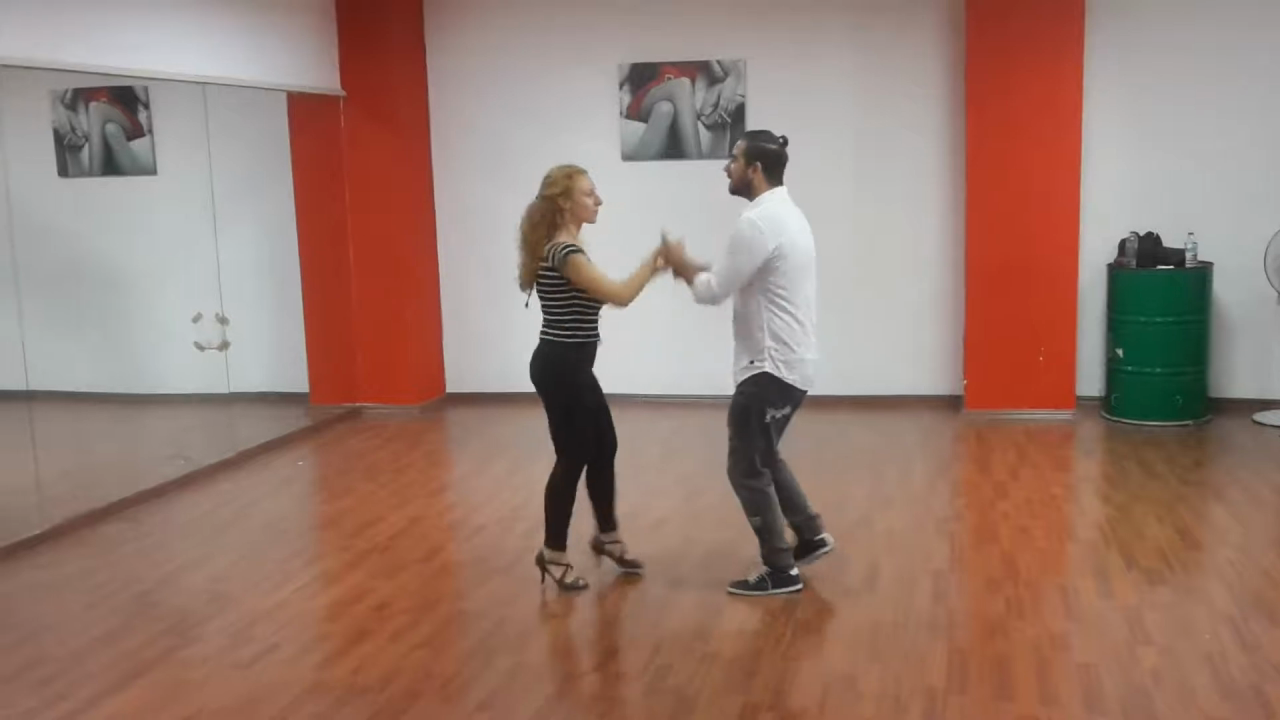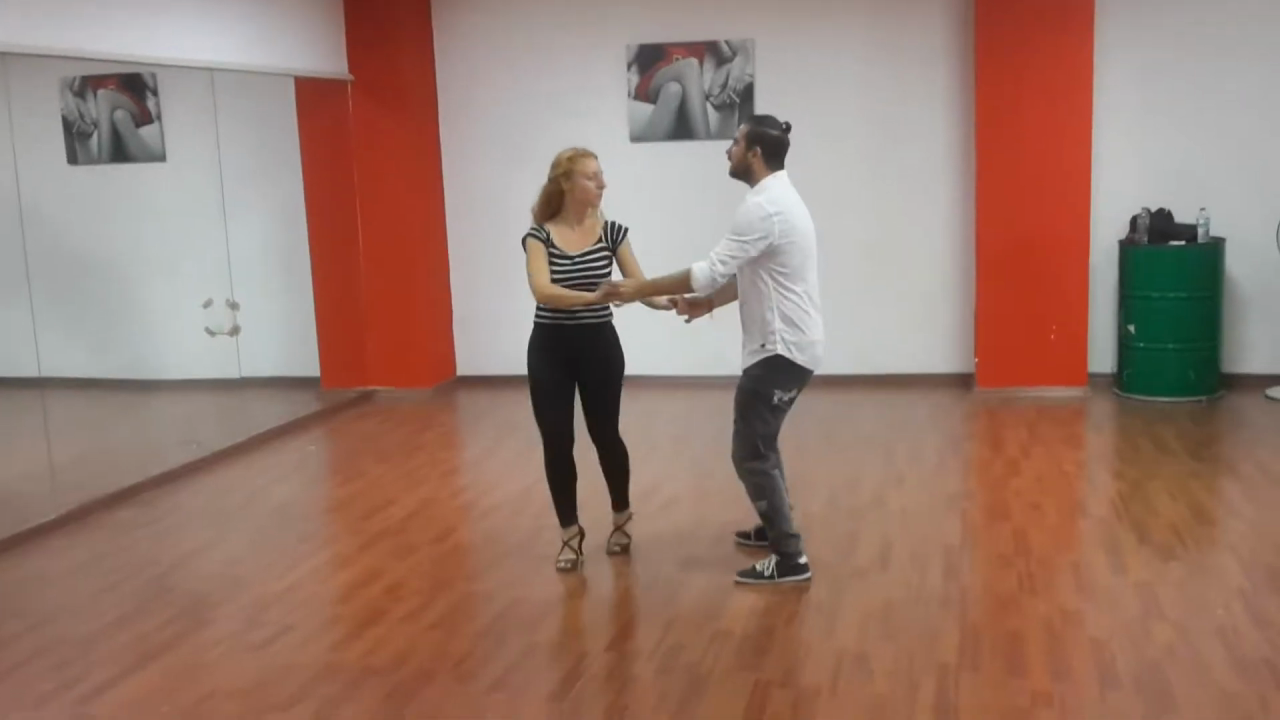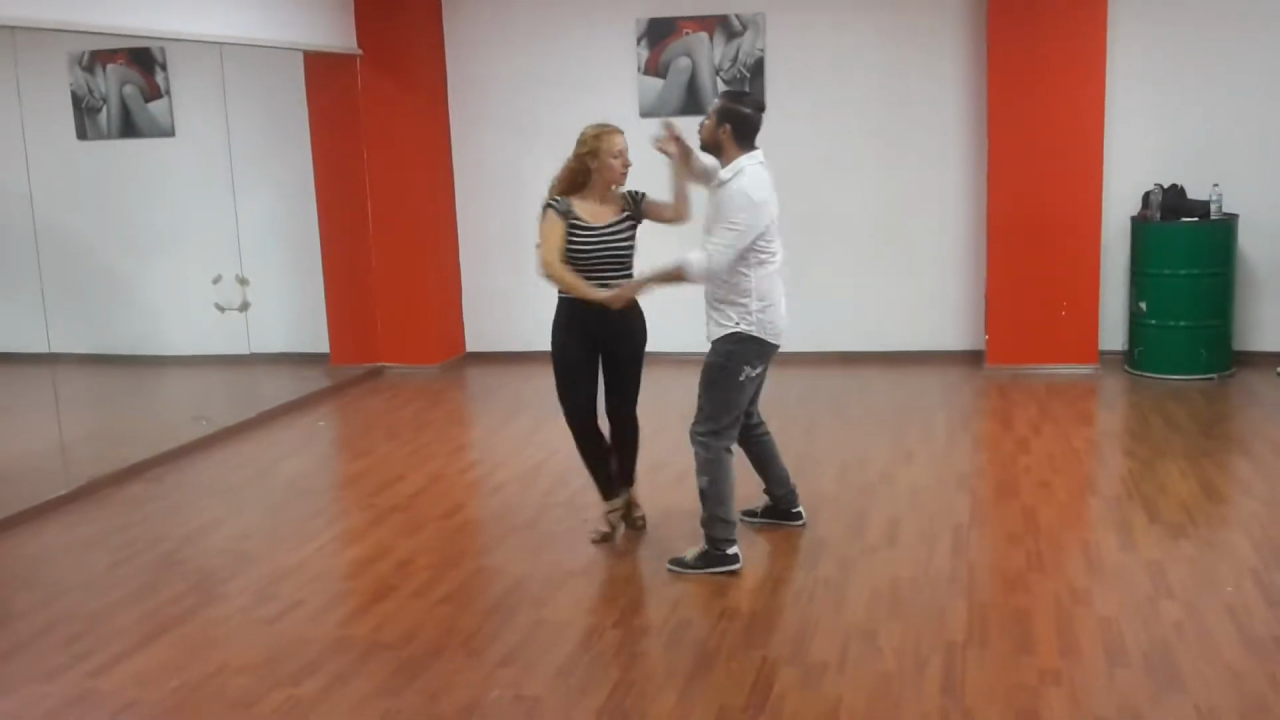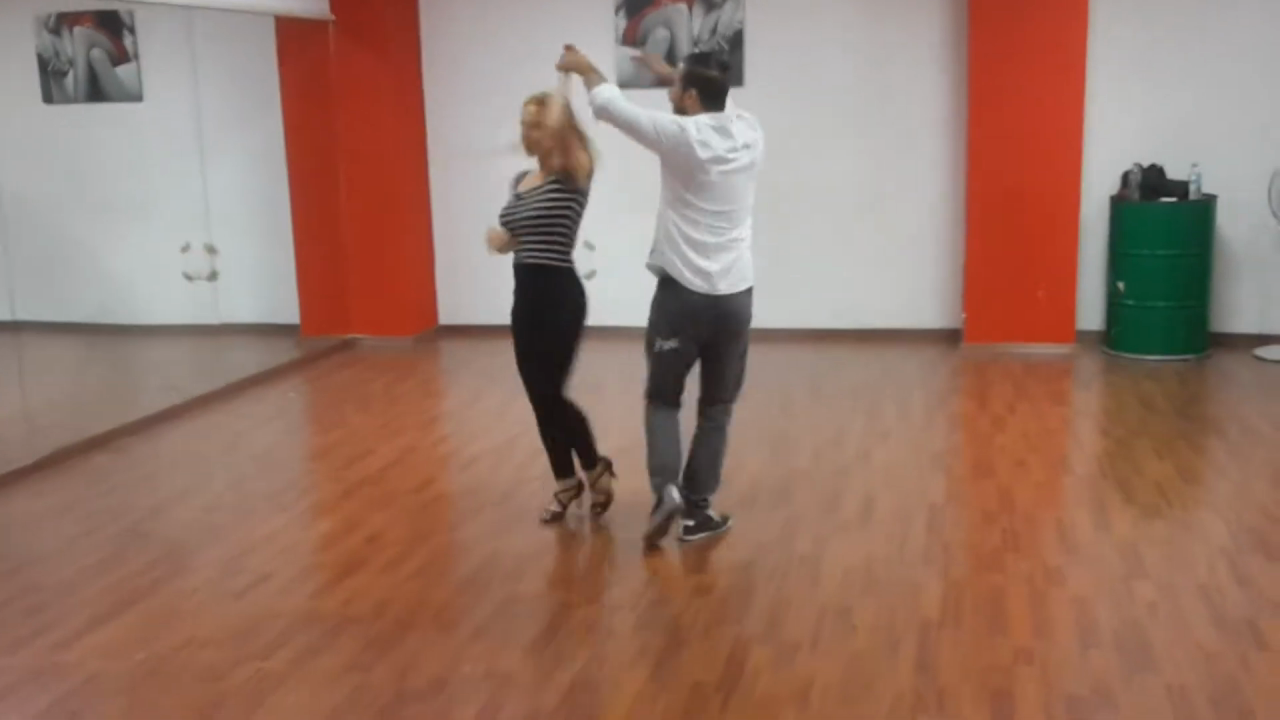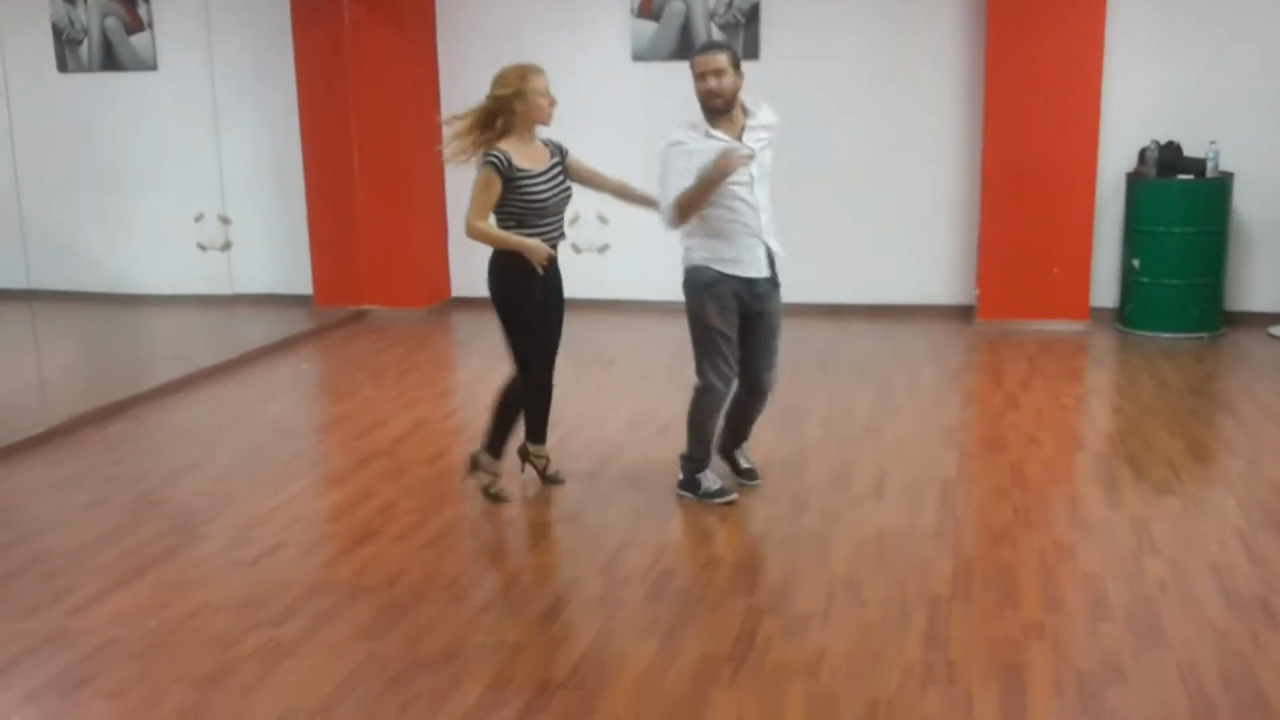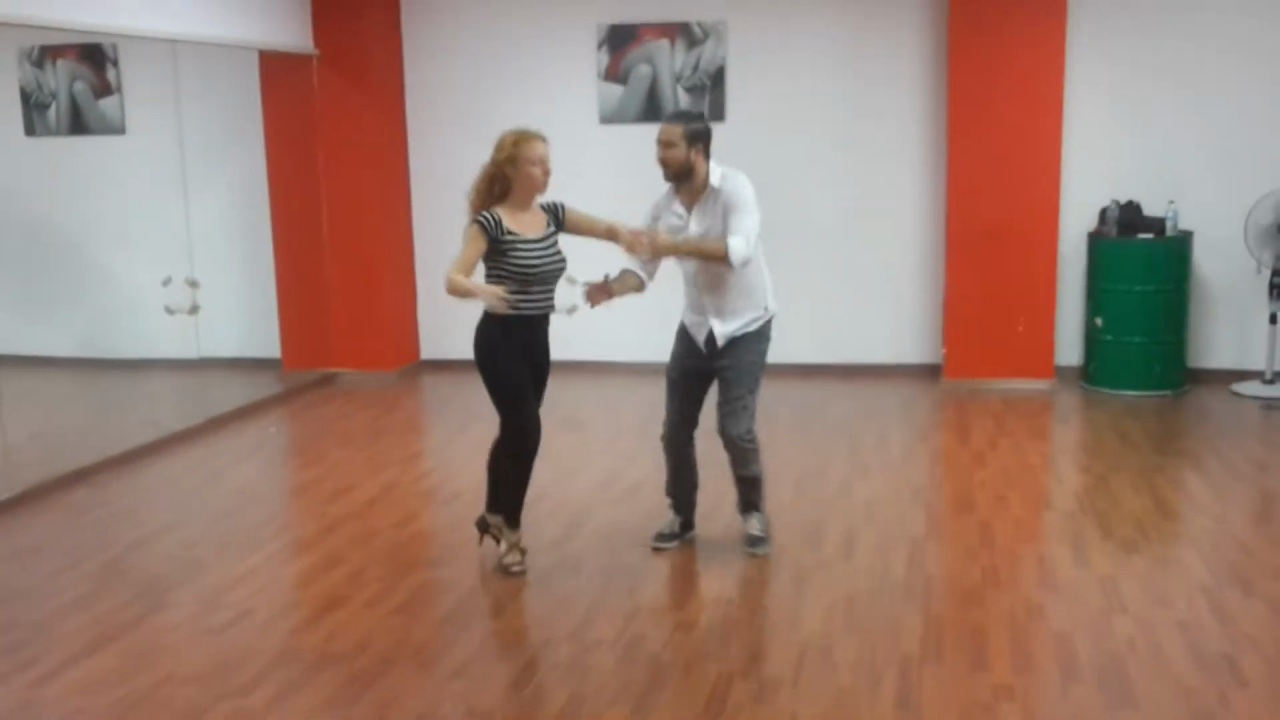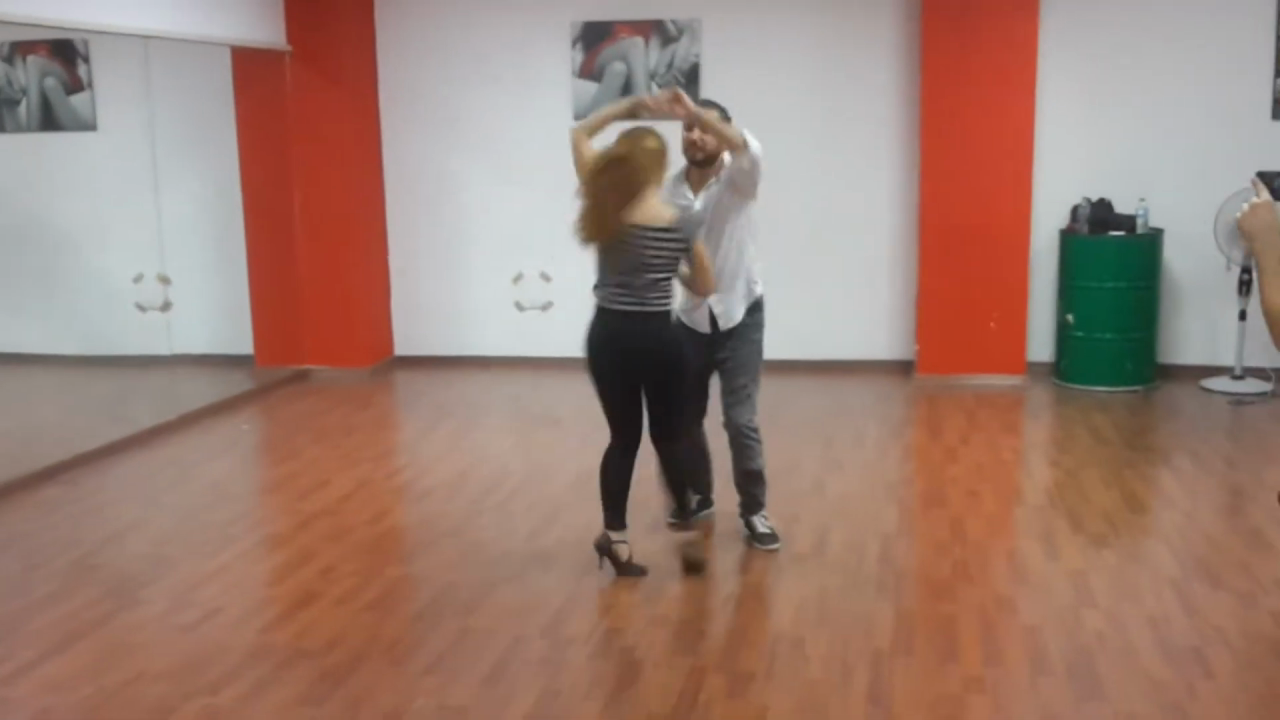
dt=0.7s
person 1, frame 1
left shoulder: (757, 222)
right shoulder: (788, 215)
left elbow: (713, 291)
left wrist: (683, 266)
right wrist: (696, 266)
left hip: (771, 367)
right hip: (794, 363)
left knee: (747, 470)
right knee: (763, 457)
left ankle: (780, 571)
right ankle: (809, 534)
person 1, frame 2
left shoulder: (762, 206)
right shoulder: (780, 199)
left elbow: (713, 270)
left wrist: (642, 287)
right wrist: (705, 303)
left hip: (780, 351)
right hip: (792, 346)
left knee: (752, 452)
right knee: (759, 442)
left ankle: (789, 558)
right ankle: (776, 526)
person 1, frame 3
left shoulder: (746, 188)
right shoulder: (738, 170)
left elbow: (709, 263)
right elbow: (709, 175)
left wrist: (645, 280)
right wrist: (681, 151)
left hip: (746, 328)
right hip: (747, 324)
left knee: (711, 433)
right knee: (742, 420)
left ankle: (721, 546)
right ankle: (785, 503)
person 1, frame 4
left shoulder: (679, 135)
right shoulder: (750, 135)
left elbow: (608, 105)
right elbow: (725, 112)
left wrist: (581, 67)
right wrist: (672, 74)
left hip: (680, 294)
right hip: (735, 296)
left knee: (662, 400)
right knee: (717, 407)
left ankle: (667, 493)
right ankle: (697, 510)
person 1, frame 5
left shoulder: (765, 117)
right shoulder: (684, 143)
right elbow: (675, 215)
right wrist: (712, 179)
left hip: (762, 271)
right hip: (712, 275)
left knee: (760, 378)
right knee: (716, 380)
left ankle: (733, 446)
right ankle: (694, 472)
person 1, frame 6
left shoulder: (734, 187)
right shoulder: (663, 208)
left elbow: (740, 252)
right elbow: (642, 268)
left wrist: (674, 247)
right wrist: (610, 289)
left hip: (744, 328)
right hip: (695, 328)
left knee: (736, 429)
right knee: (676, 431)
left ankle: (753, 513)
right ankle: (682, 516)
person 1, frame 7
left shoulder: (740, 173)
right shoulder: (670, 189)
left elbow: (746, 147)
left wrist: (692, 109)
left hip: (739, 315)
right hip: (691, 317)
left knee: (740, 418)
right knee: (685, 418)
left ankle: (755, 511)
right ankle: (700, 494)
person 2, frame 1
left shoulder: (570, 249)
right shoulder: (564, 252)
left elbow: (605, 293)
right elbow: (619, 295)
left wrist: (648, 268)
right wrist: (650, 264)
left hip: (575, 363)
right hip: (561, 366)
left knee: (604, 449)
right knee: (573, 457)
left ankle: (607, 536)
right ankle: (553, 554)
person 2, frame 2
left shoulder: (614, 231)
right shoulder: (539, 236)
left elbow: (638, 284)
right elbow: (543, 292)
left wrist: (668, 303)
right wrist: (595, 299)
left hip: (600, 343)
right hip: (551, 346)
left knee: (606, 434)
right knee: (557, 442)
left ankle: (622, 515)
right ankle: (571, 531)
person 2, frame 3
left shoulder: (630, 203)
right shoulder: (560, 207)
left elbow: (678, 214)
right elbow: (551, 266)
left wrist: (678, 168)
right wrist: (598, 295)
left hip: (623, 321)
right hip: (575, 322)
left knee: (622, 413)
right knee: (580, 418)
left ankle: (624, 493)
right ankle: (613, 499)
person 2, frame 4
left shoulder: (575, 174)
right shoulder: (522, 180)
left elbow: (563, 129)
right elbow: (512, 230)
left wrist: (564, 94)
right wrist: (500, 235)
left hip: (557, 294)
right hip: (529, 295)
left knee: (547, 393)
right knee: (539, 394)
left ankle: (596, 468)
right ankle: (568, 482)
person 2, frame 5
left shoulder: (553, 152)
right shoulder: (498, 160)
left elbow: (604, 183)
right elbow: (474, 225)
left wrist: (659, 204)
right wrist: (523, 243)
left hip: (544, 272)
right hip: (513, 276)
left knee: (539, 366)
right knee: (532, 370)
left ankle: (535, 447)
right ankle: (487, 459)
person 2, frame 6
left shoulder: (553, 214)
right shoulder: (489, 222)
left elbow: (605, 229)
right elbow: (454, 279)
right wrist: (484, 292)
left hip: (535, 337)
right hip: (499, 340)
left knee: (516, 434)
right knee: (523, 433)
left ankle: (495, 514)
right ankle: (504, 531)
person 2, frame 7
left shoulder: (605, 210)
right shoulder: (679, 225)
left elbow: (578, 135)
right elbow: (703, 287)
left wrist: (627, 106)
left hip: (607, 337)
right hip: (656, 340)
left knee: (624, 437)
right knee: (671, 436)
left ankle: (616, 536)
right ankle: (685, 535)
